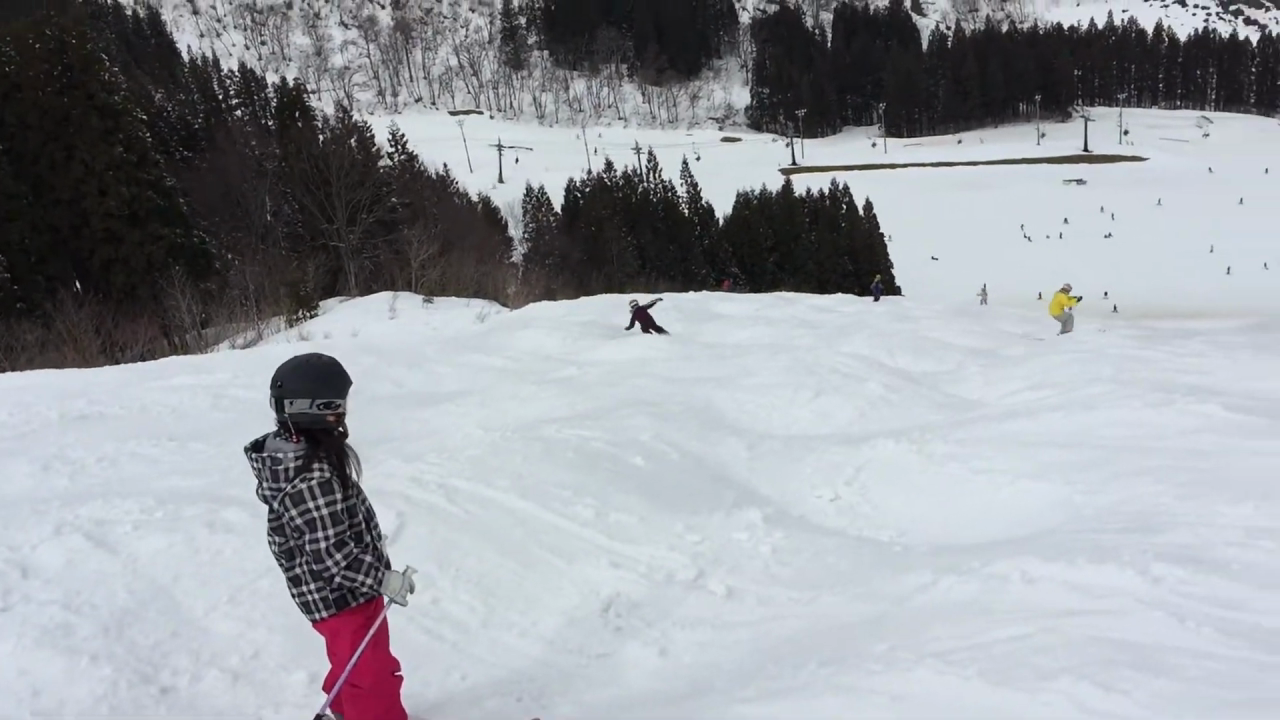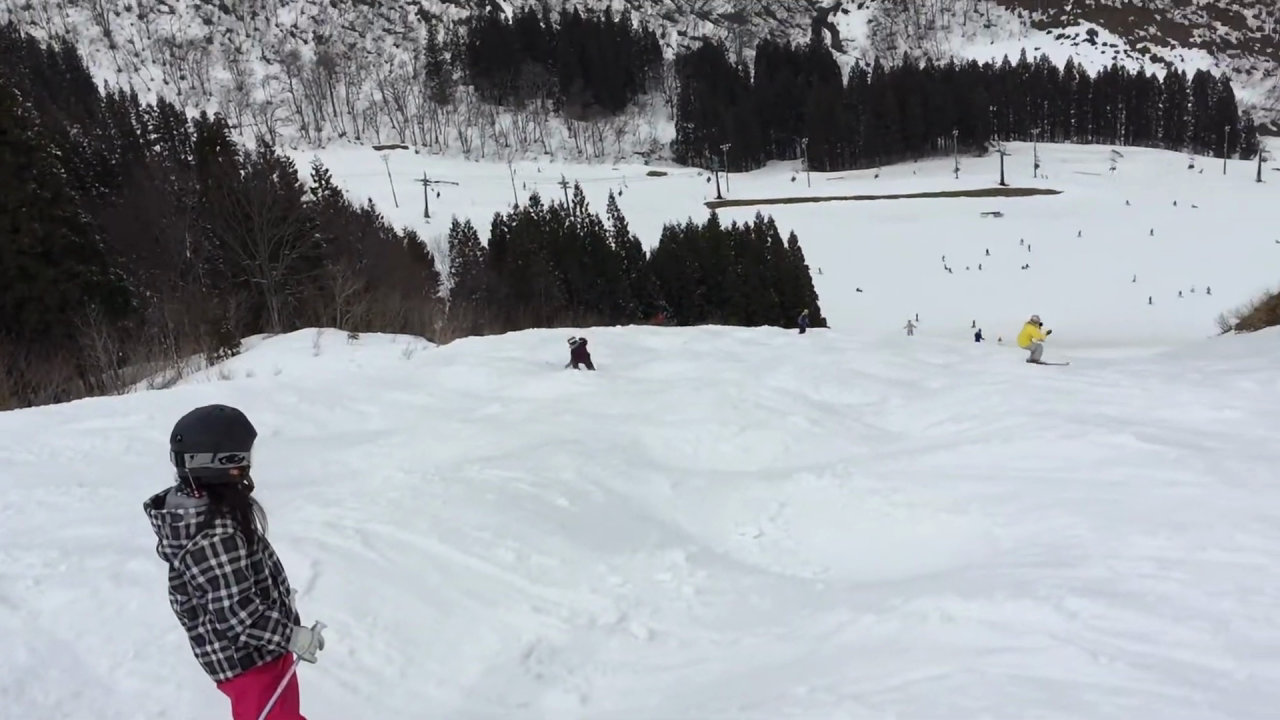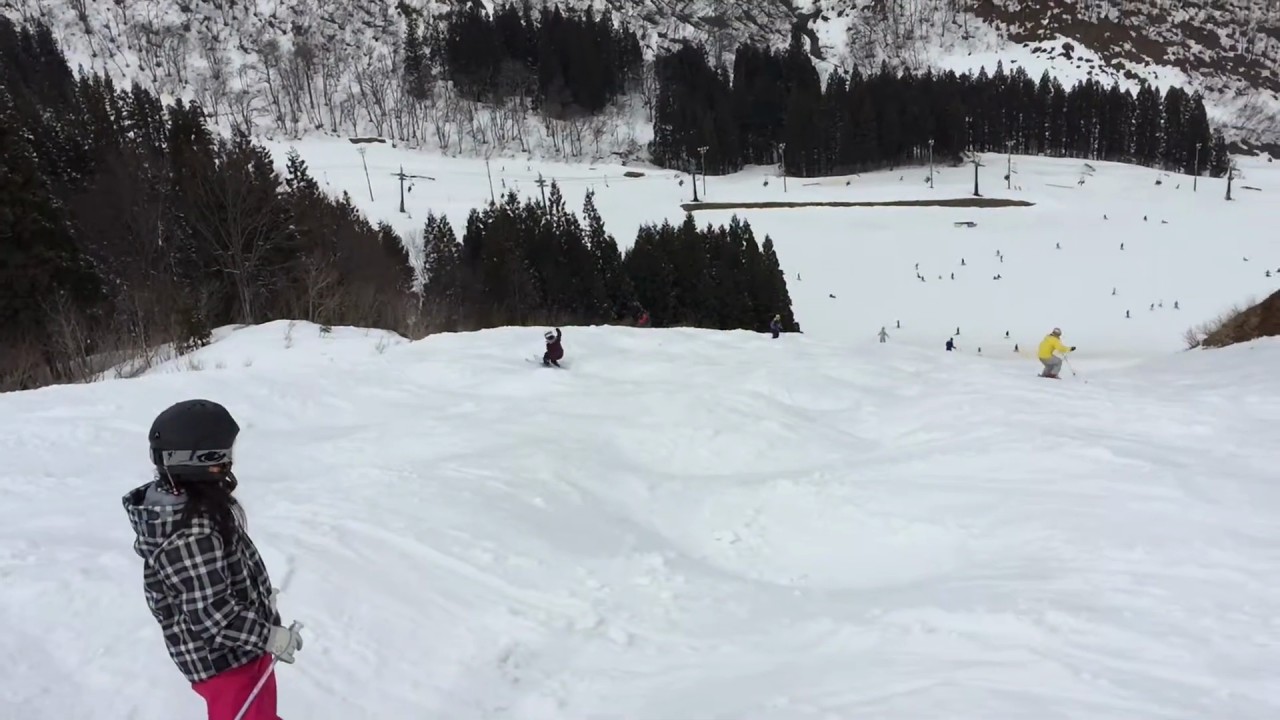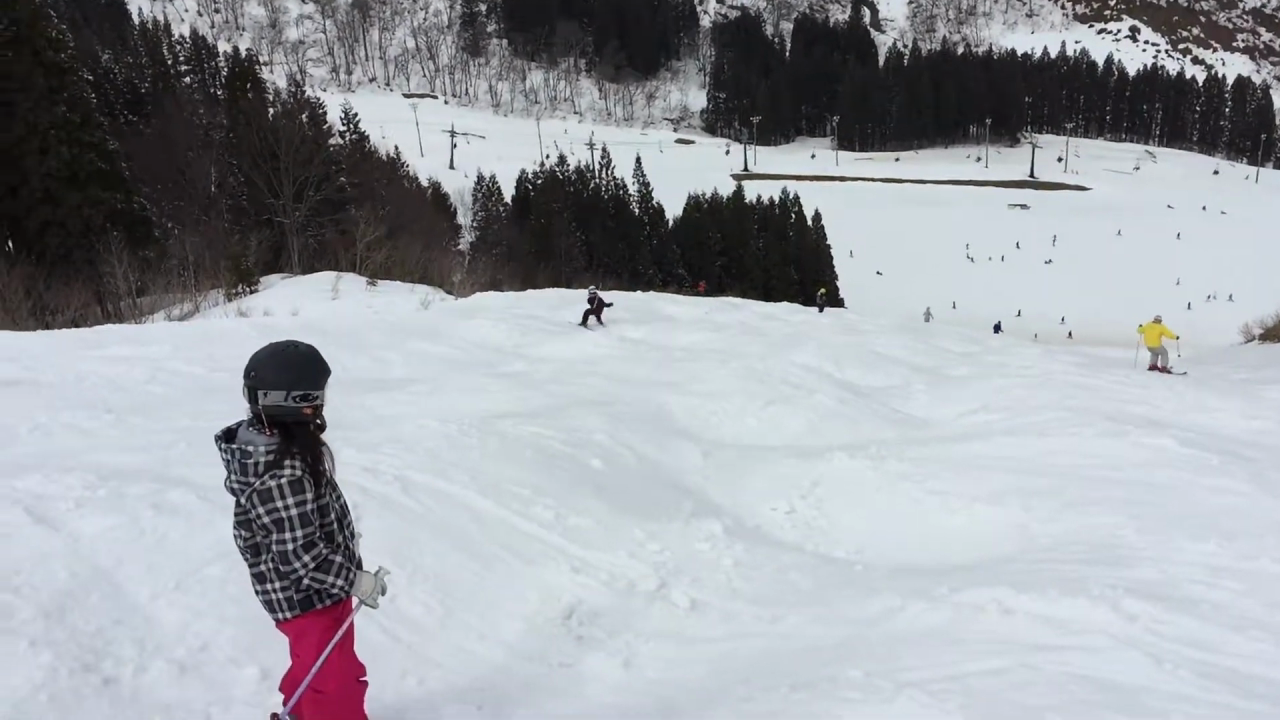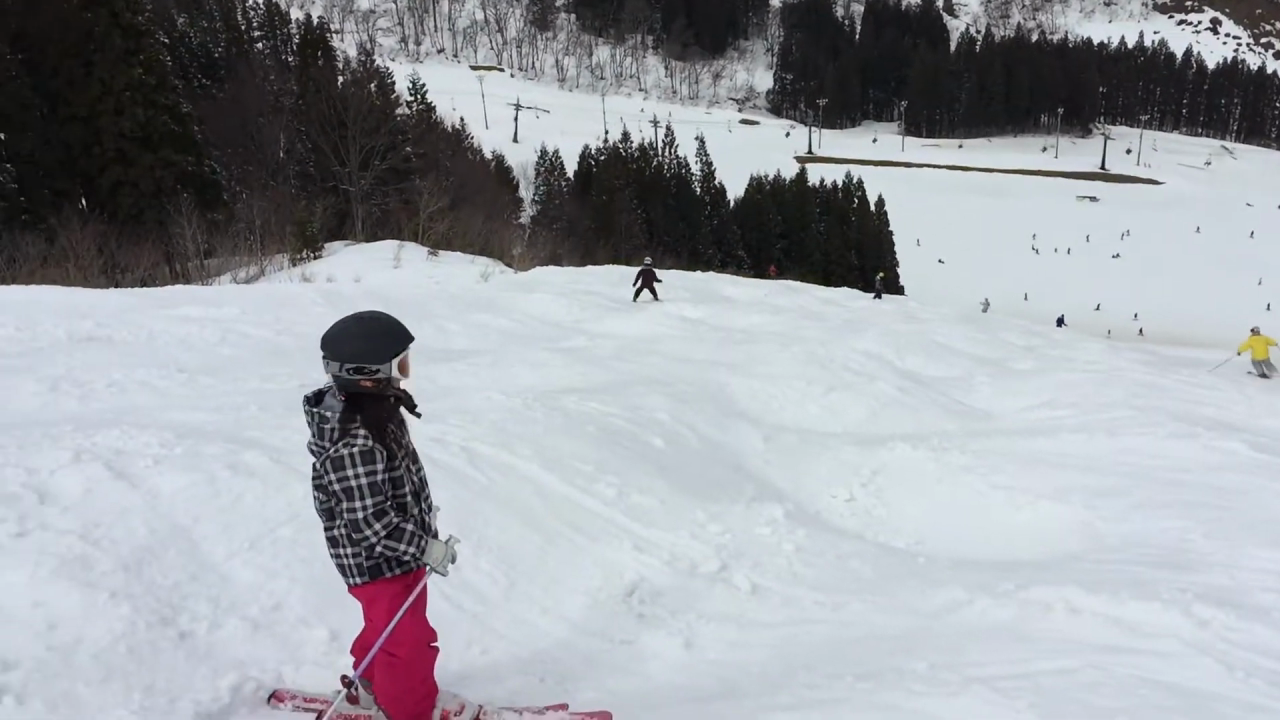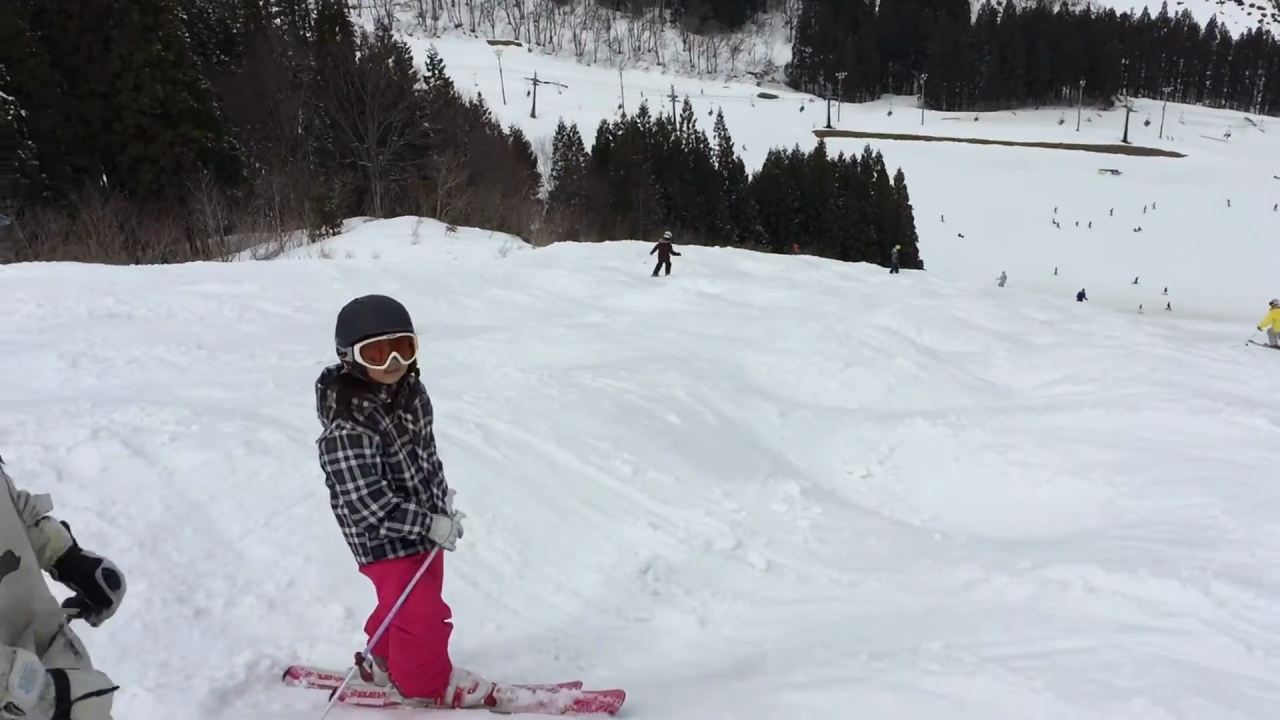
dt=0.4s
person 1, frame 1
left shoulder: (296, 452)
right shoulder: (312, 480)
right elbow: (332, 555)
right wrist: (384, 581)
left hip: (340, 591)
right hip: (340, 597)
left knee: (356, 664)
right knee: (370, 674)
person 1, frame 2
left shoulder: (199, 506)
right shoulder: (215, 536)
right elbow: (236, 614)
right wrist: (293, 637)
left hip: (252, 649)
right hip: (248, 658)
person 1, frame 3
left shoulder: (186, 502)
right shoulder: (193, 534)
right elbow: (211, 614)
right wrist: (270, 636)
left hip: (238, 648)
right hip: (224, 656)
person 1, frame 4
left shoulder: (272, 440)
right shoulder: (283, 475)
right elbow: (299, 555)
left wrist: (343, 548)
right wrist: (355, 580)
left hip: (313, 587)
right hip: (306, 594)
left knee: (315, 666)
right knee: (334, 677)
person 1, frame 5
left shoulder: (370, 410)
right shoulder: (356, 443)
right elbow: (369, 522)
left wrist: (422, 520)
right wrist: (426, 547)
left hip: (396, 550)
right hip: (378, 559)
left knee: (387, 626)
right knee: (406, 637)
left ankle: (373, 686)
person 1, frame 6
left shoulder: (408, 390)
right shoulder: (348, 424)
right elbow: (368, 503)
left wrist: (440, 500)
right wrist: (430, 523)
left hip: (421, 524)
right hip: (389, 540)
left knee: (402, 606)
right knee: (420, 614)
left ankle: (386, 663)
right ankle: (428, 683)
